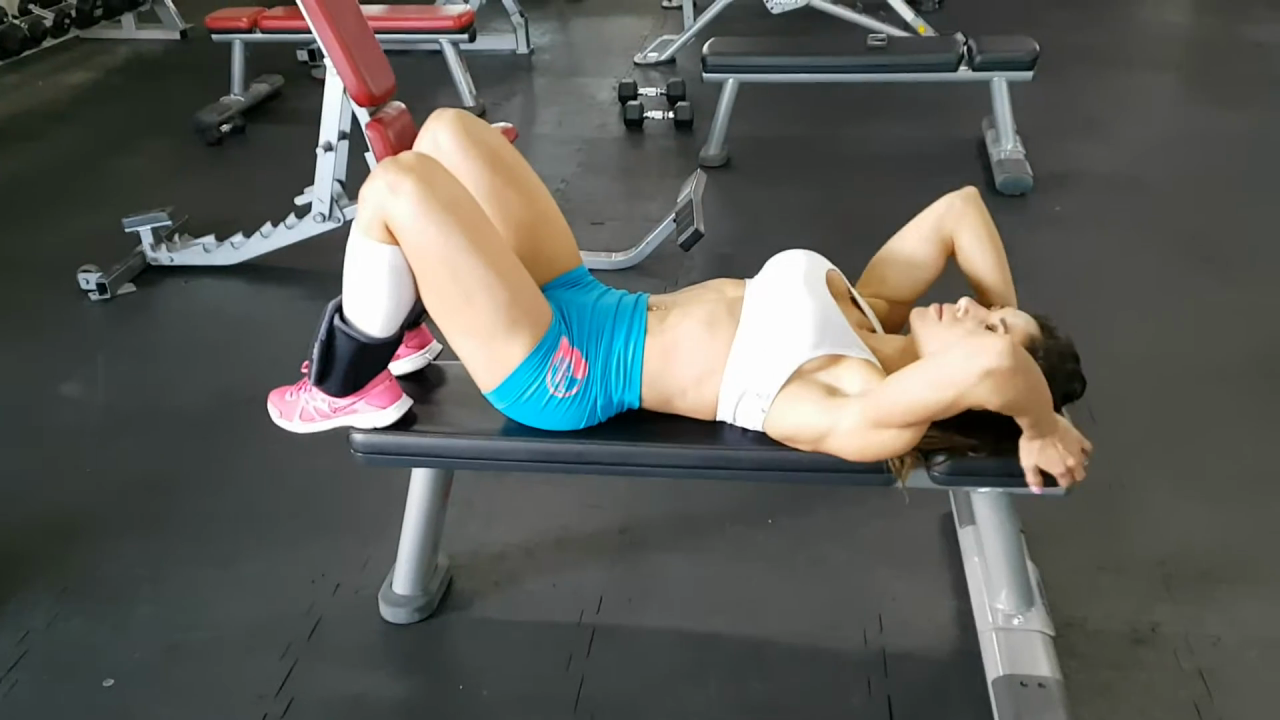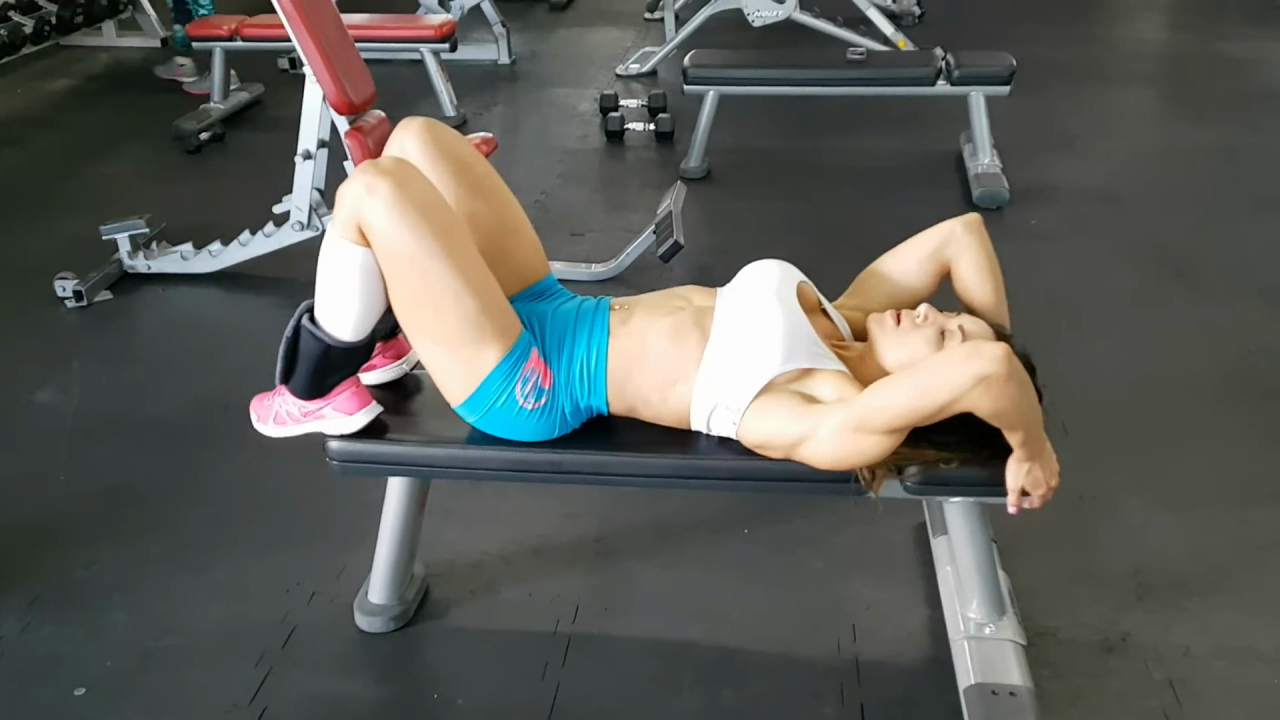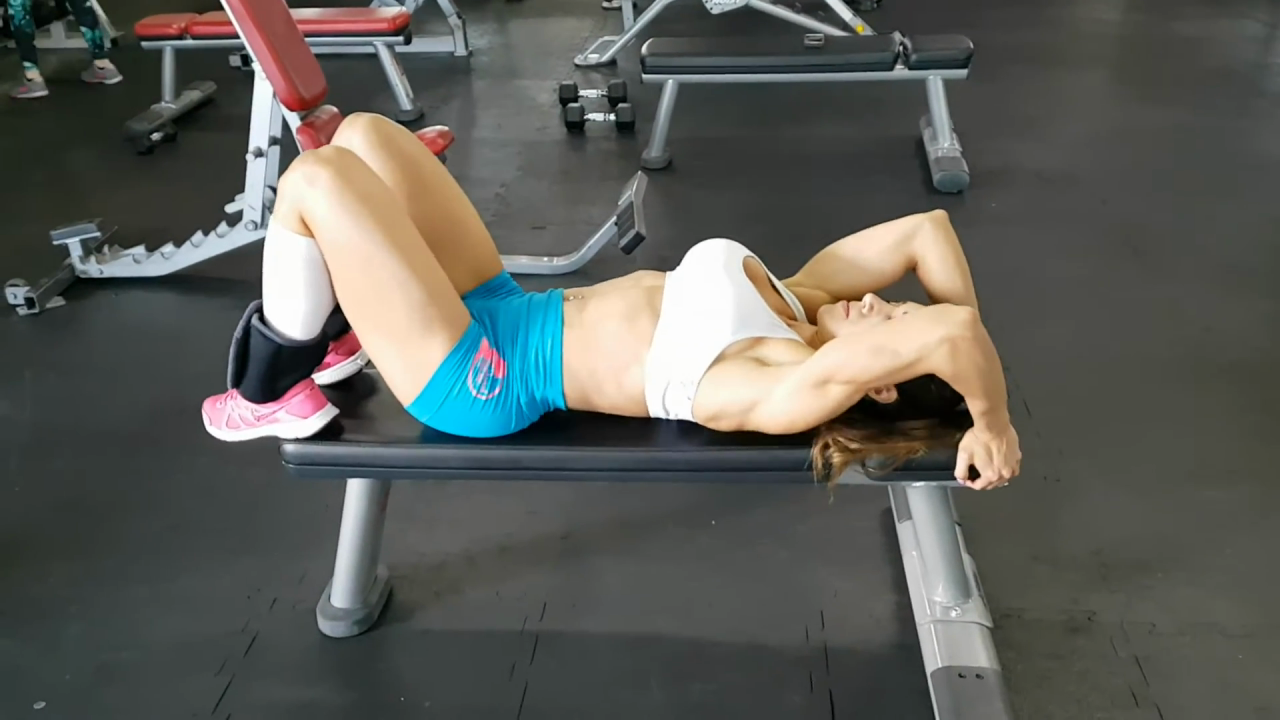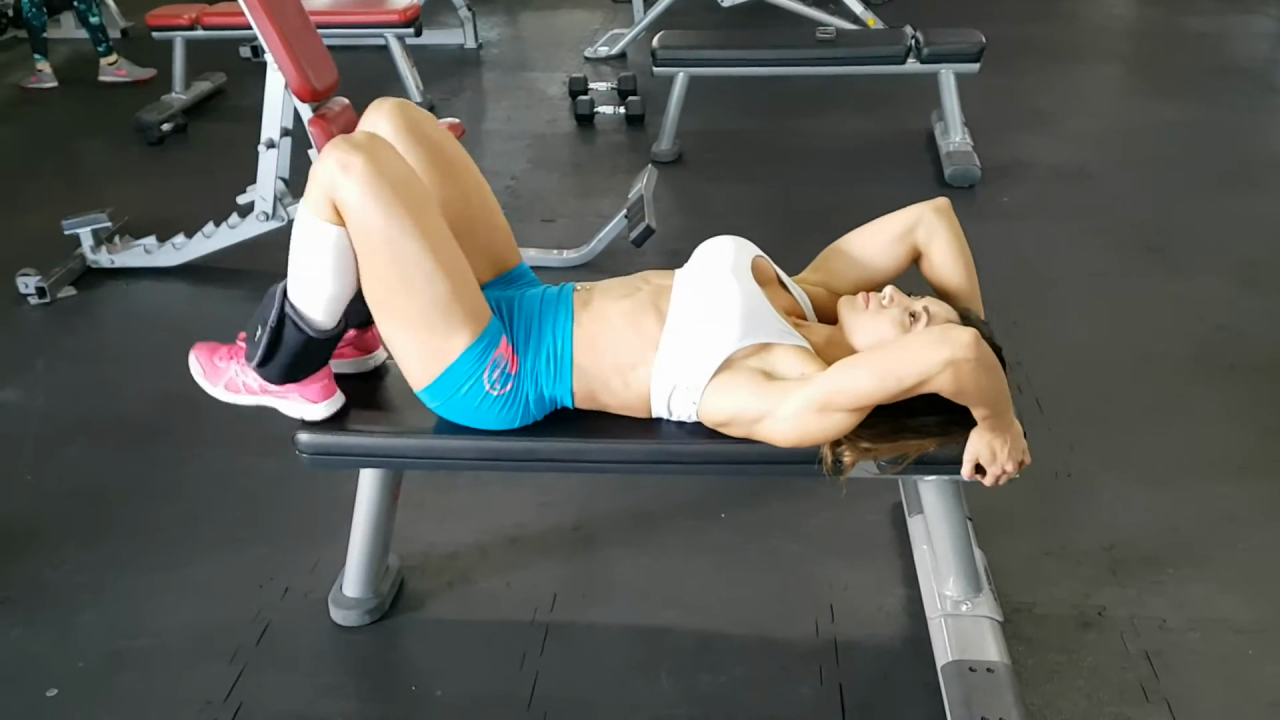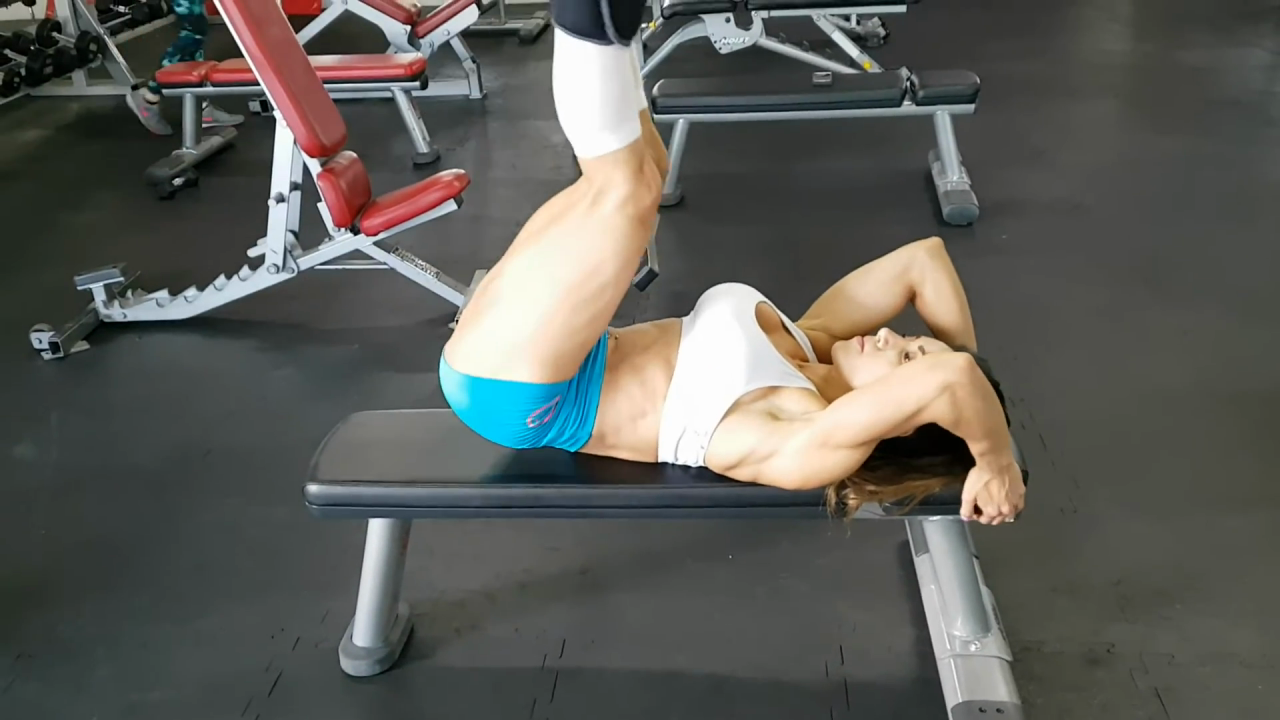
dt=1s
person 1, frame 1
left shoulder: (881, 417)
right shoulder: (875, 317)
left elbow: (993, 361)
right elbow: (958, 206)
left wrist: (1044, 428)
right wrist: (1014, 320)
left hip: (558, 377)
right hip: (586, 308)
left knee: (397, 183)
right knee: (448, 129)
left ankle: (350, 389)
right ankle: (400, 329)
person 1, frame 2
left shoulder: (846, 423)
right shoulder: (849, 326)
left elbow: (985, 369)
right elbow: (962, 231)
left wrist: (1029, 447)
right wrist: (1001, 340)
left hip: (521, 388)
right hip: (552, 317)
left knee: (371, 187)
right knee: (415, 136)
left ankle: (322, 389)
right ankle: (376, 336)
person 1, frame 3
left shoulder: (802, 389)
right shoulder: (800, 306)
left elbow: (953, 332)
right elbow: (928, 227)
left wrist: (990, 419)
right wrist: (971, 334)
left hip: (476, 383)
right hip: (502, 313)
left knee: (314, 179)
right knee: (362, 133)
left ankle: (275, 390)
right ankle: (327, 330)
person 1, frame 4
left shoulder: (811, 401)
right shoulder: (808, 305)
left elbow: (957, 351)
right elbow: (929, 217)
left wrist: (998, 421)
right wrist: (978, 331)
left hip: (491, 375)
right hip: (519, 304)
left knee: (349, 163)
right knee: (389, 121)
left ankle: (288, 366)
right ankle: (346, 321)
person 1, frame 5
left shoulder: (817, 451)
right shoulder: (809, 346)
left elbow: (949, 379)
right elbow: (923, 259)
left wrist: (993, 458)
right wrist: (968, 364)
left hip: (508, 391)
right hip: (523, 377)
